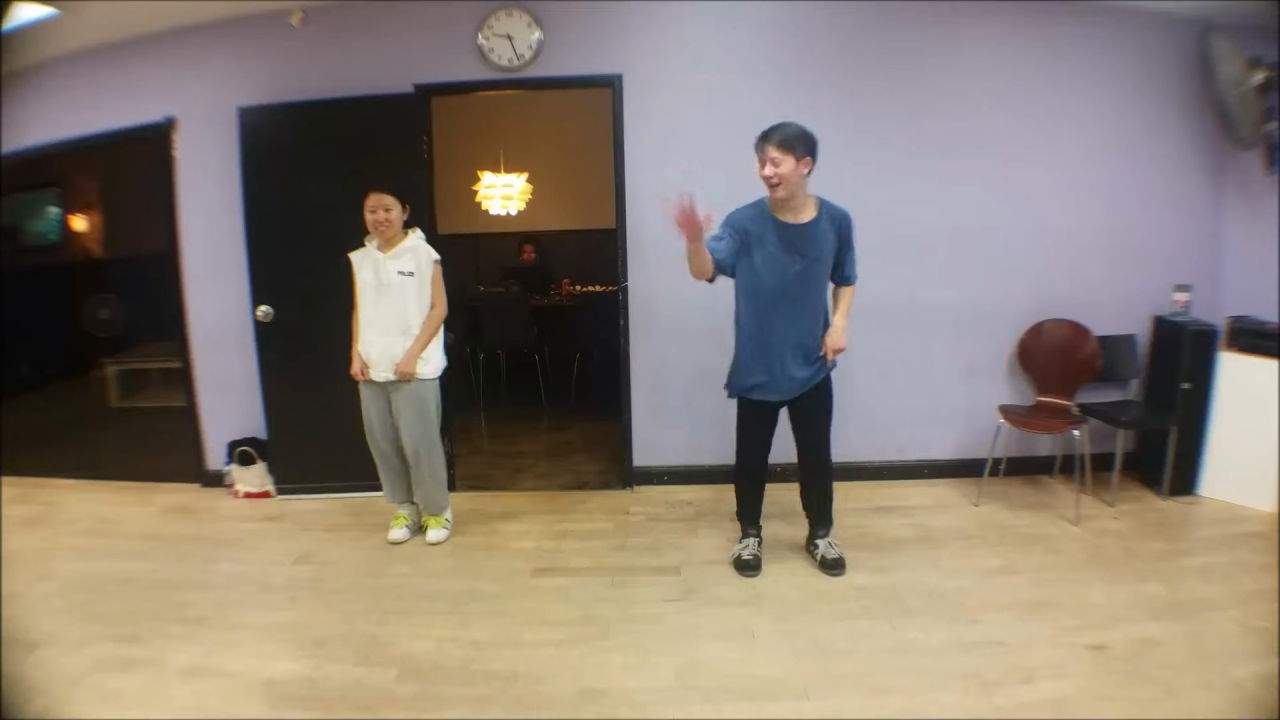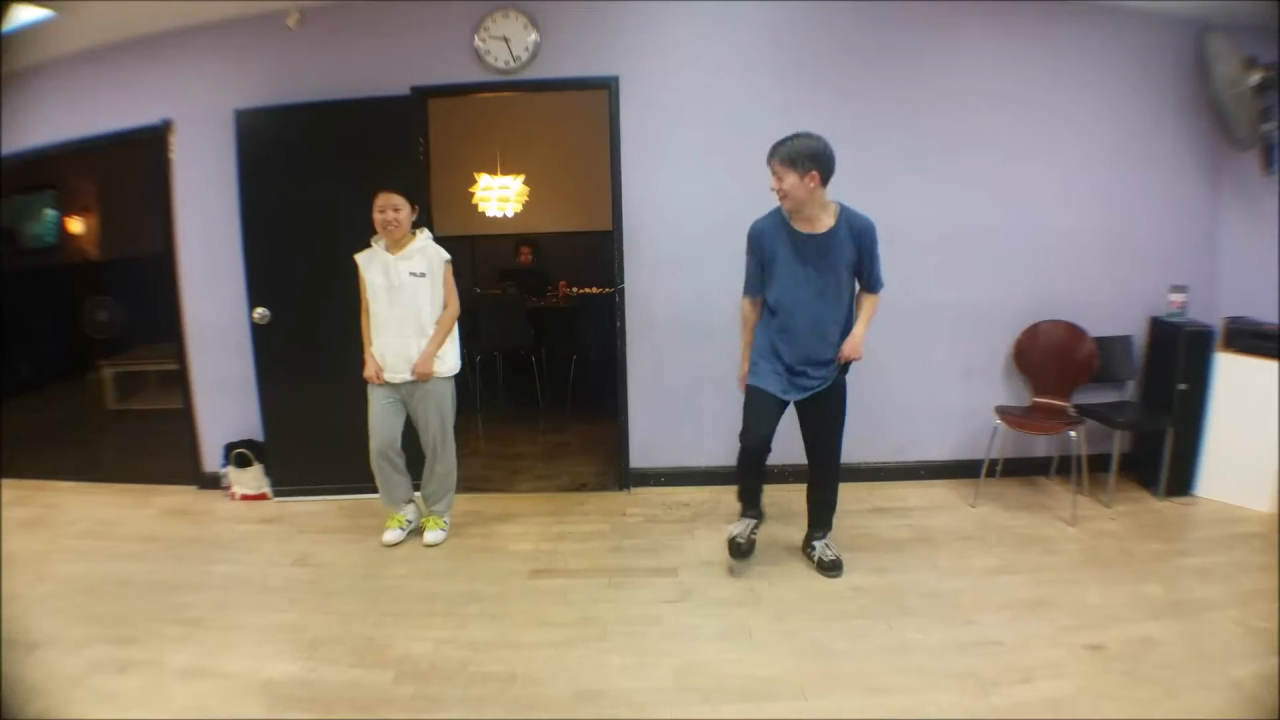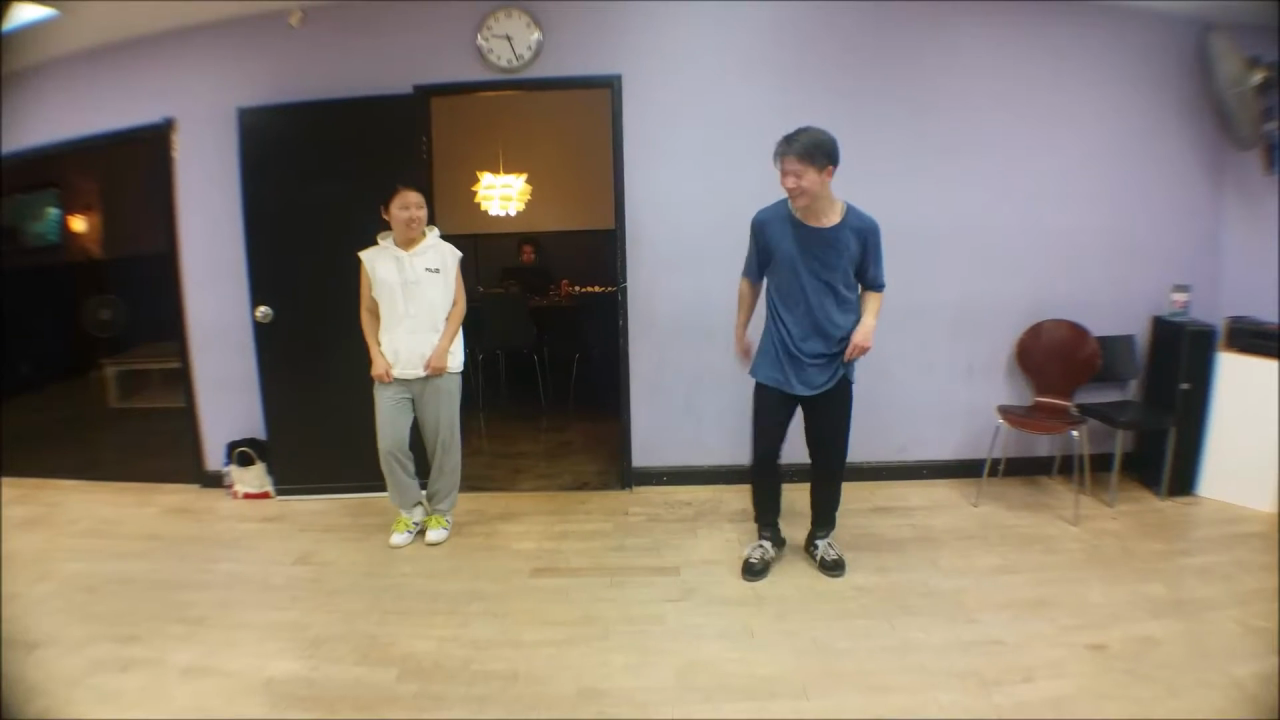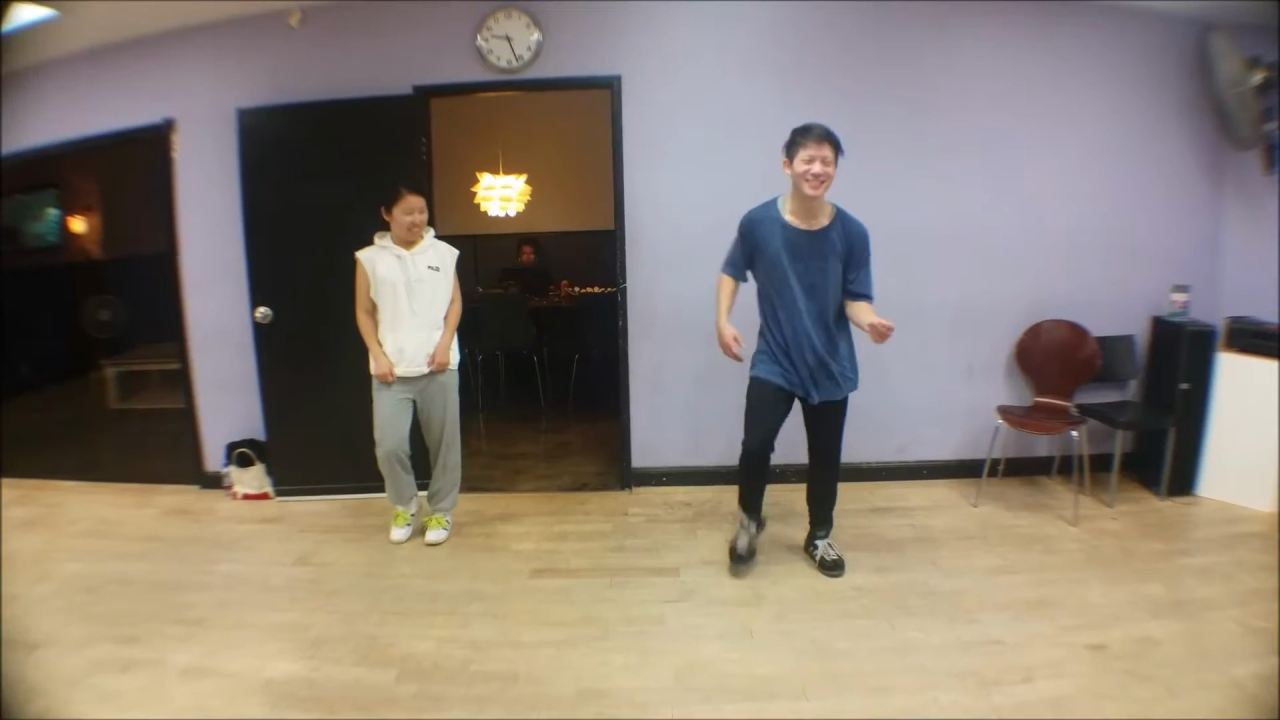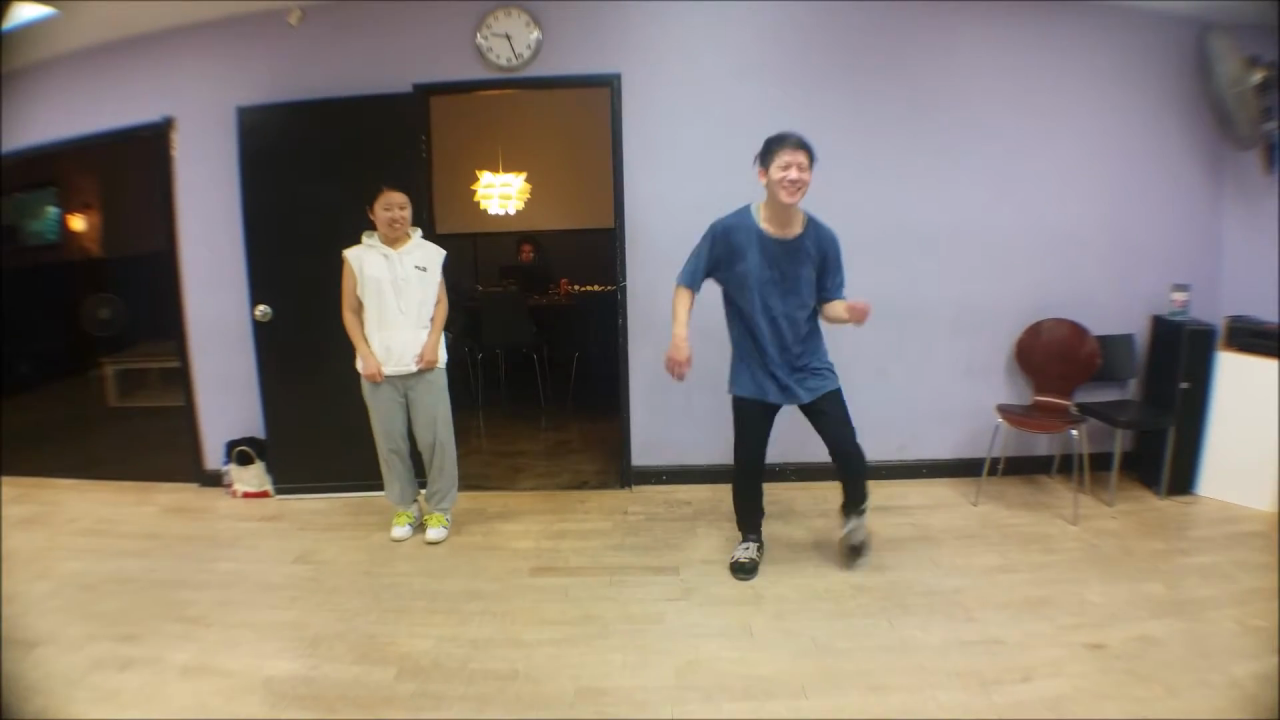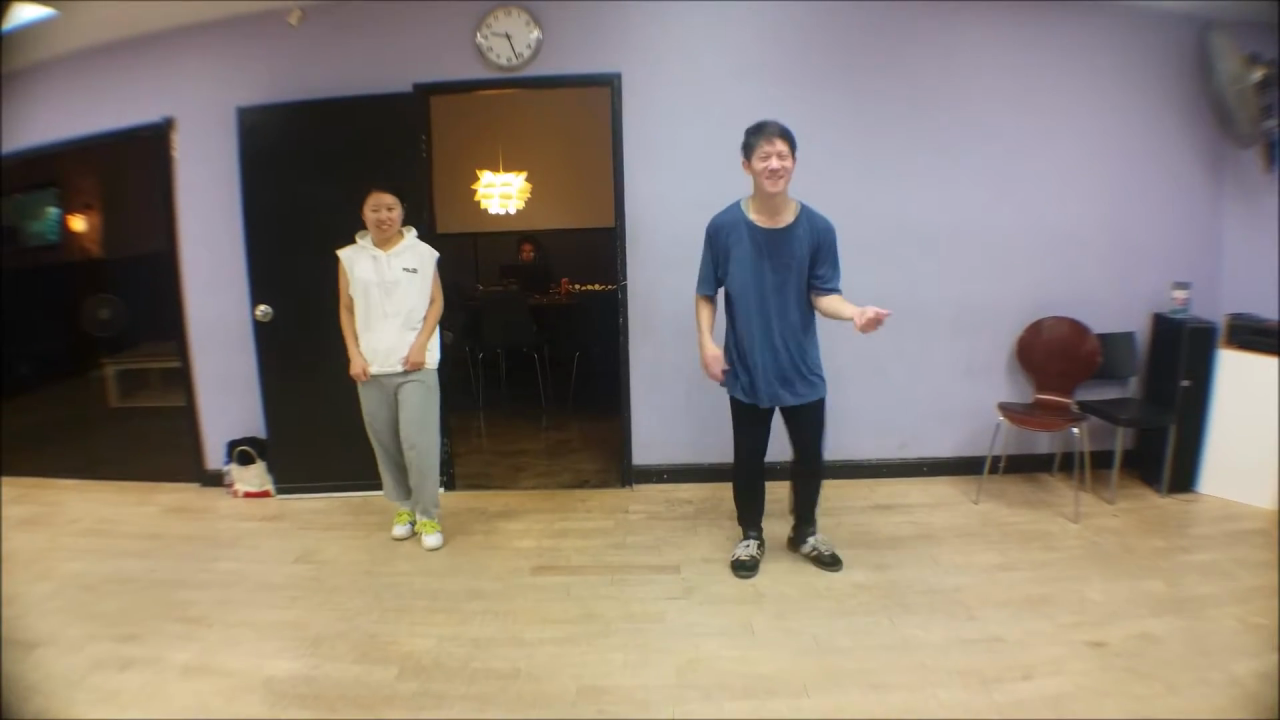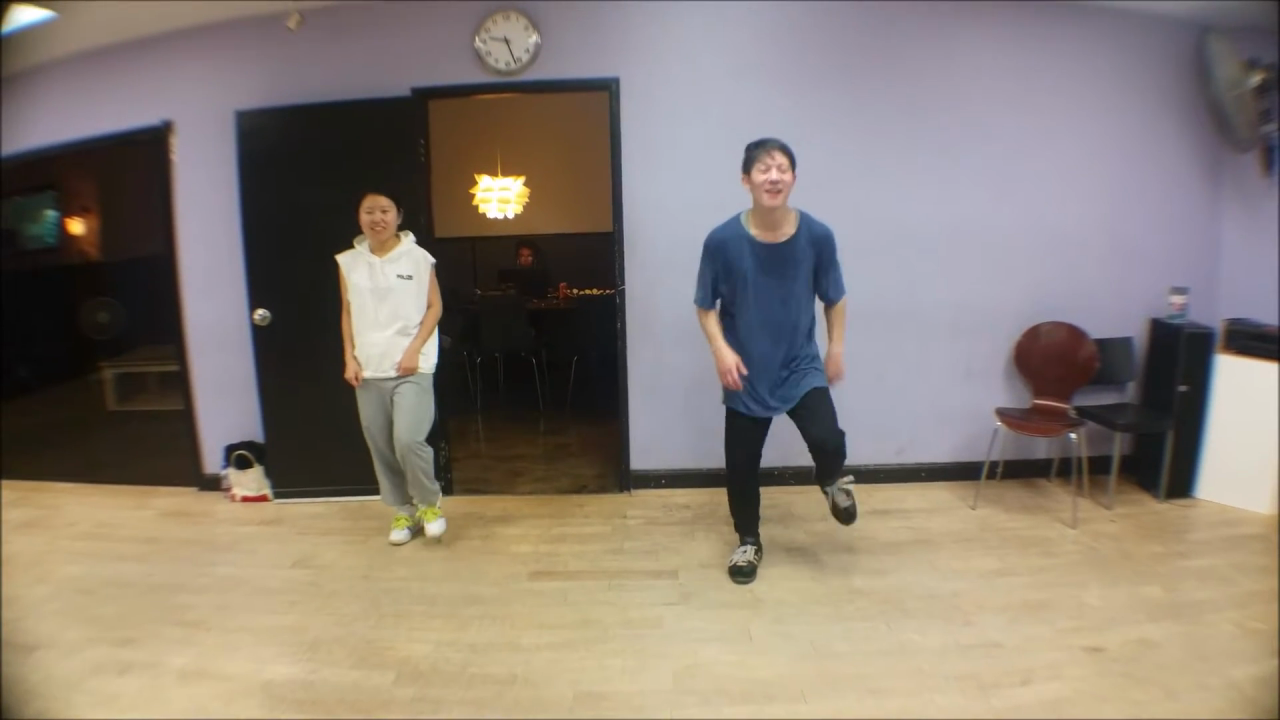
dt=0.3s
person 1, frame 1
left shoulder: (836, 221)
right shoulder: (744, 221)
left elbow: (844, 280)
right elbow: (705, 269)
left wrist: (839, 323)
right wrist: (695, 237)
left hip: (810, 365)
right hip: (756, 368)
left knee: (816, 454)
right knee: (752, 457)
left ankle: (820, 533)
right ankle: (750, 534)
person 1, frame 2
left shoulder: (858, 229)
right shoulder: (764, 231)
left elbow: (870, 287)
right elbow: (752, 296)
left wrist: (858, 331)
right wrist: (745, 356)
left hip: (826, 367)
right hip: (771, 364)
left knee: (825, 458)
right knee: (754, 443)
left ankle: (818, 536)
right ankle: (749, 513)
person 1, frame 3
left shoulder: (860, 228)
right shoulder: (767, 222)
left elbow: (871, 287)
right elbow: (751, 277)
left wrist: (866, 325)
right wrist: (740, 330)
left hip: (834, 365)
right hip: (777, 363)
left knee: (829, 454)
right knee: (765, 451)
left ankle: (820, 536)
right ankle: (768, 536)
person 1, frame 4
left shoulder: (851, 232)
right shoulder: (758, 222)
left elbow: (855, 299)
right elbow: (731, 272)
left wrist: (871, 322)
right wrist: (723, 320)
left hip: (830, 364)
right hip: (773, 360)
left knee: (826, 458)
right knee: (756, 445)
left ankle: (819, 536)
right ankle: (749, 519)
person 1, frame 5
left shoulder: (822, 239)
right shoulder: (729, 230)
left elbow: (827, 301)
right elbow: (687, 282)
left wrist: (847, 313)
right wrist: (680, 335)
left hip: (808, 365)
right hip: (753, 370)
left knee: (846, 449)
right knee: (748, 459)
left ankle: (854, 514)
right ankle: (750, 537)
person 1, frame 6
left shoulder: (817, 228)
right shoulder: (723, 227)
left elbow: (822, 295)
right elbow: (707, 293)
left wrist: (856, 314)
right wrist: (707, 340)
left hip: (801, 367)
right hip: (747, 368)
left knee: (809, 456)
right knee: (749, 457)
left ankle: (805, 532)
right ankle: (751, 534)
person 1, frame 7
left shoulder: (817, 236)
right shoulder: (722, 240)
left elbow: (834, 298)
right elbow: (707, 306)
left wrist: (836, 350)
right wrist: (721, 352)
left hip: (802, 368)
right hip: (747, 375)
left knee: (827, 443)
right knee: (742, 465)
left ankle: (833, 480)
right ankle: (748, 540)
person 2, frame 1
left shoulder: (423, 255)
right shoulder: (360, 259)
left elbow: (439, 308)
right elbow: (359, 311)
left wrist: (413, 355)
right wrist: (355, 354)
left hip: (416, 369)
right hip: (373, 370)
left knee: (420, 445)
right knee: (383, 445)
left ankle: (437, 511)
right ankle: (405, 508)
person 2, frame 2
left shoulder: (433, 255)
right shoulder: (367, 261)
left elbow: (451, 307)
right elbow: (367, 313)
left wrist: (429, 354)
right wrist: (369, 357)
left hip: (430, 369)
right hip: (385, 371)
left knee: (437, 444)
right knee: (382, 445)
left ankle: (437, 513)
right ankle: (403, 509)
person 2, frame 3
left shoulder: (445, 253)
right shoulder: (373, 259)
left elbow: (459, 304)
right elbow: (368, 311)
left wrist: (442, 348)
right wrist: (376, 355)
left hip: (439, 367)
right hip: (393, 369)
left knee: (443, 443)
right knee: (389, 444)
left ankle: (440, 511)
right ankle: (410, 511)
person 2, frame 4
left shoulder: (443, 253)
right shoulder: (370, 259)
left elbow: (455, 302)
right elbow: (364, 312)
left wrist: (444, 345)
right wrist: (378, 356)
left hip: (438, 365)
right hip: (392, 368)
left knee: (444, 442)
right knee: (390, 445)
left ankle: (440, 511)
right ankle: (405, 505)
person 2, frame 5
left shoulder: (429, 253)
right shoulder: (356, 257)
left elbow: (441, 302)
right elbow: (350, 312)
left wrist: (433, 343)
right wrist: (366, 355)
left hip: (425, 363)
right hip: (380, 366)
left knee: (435, 438)
right knee: (391, 443)
left ankle: (439, 509)
right ankle: (406, 507)
person 2, frame 6
left shoulder: (422, 253)
right shoulder: (350, 258)
left elbow: (436, 302)
right elbow: (346, 309)
left wrist: (420, 346)
right wrist: (354, 354)
left hip: (416, 364)
right hip: (372, 366)
left knee: (419, 441)
right knee: (384, 441)
left ankle: (428, 515)
right ankle: (404, 506)
person 2, frame 7
left shoulder: (418, 258)
right shoulder: (348, 262)
left elbow: (434, 307)
right elbow: (347, 313)
left wrist: (413, 351)
right wrist: (350, 358)
left hip: (412, 368)
right hip: (369, 370)
left knee: (408, 440)
right knee: (381, 447)
left ankle: (429, 502)
right ankle: (403, 510)
